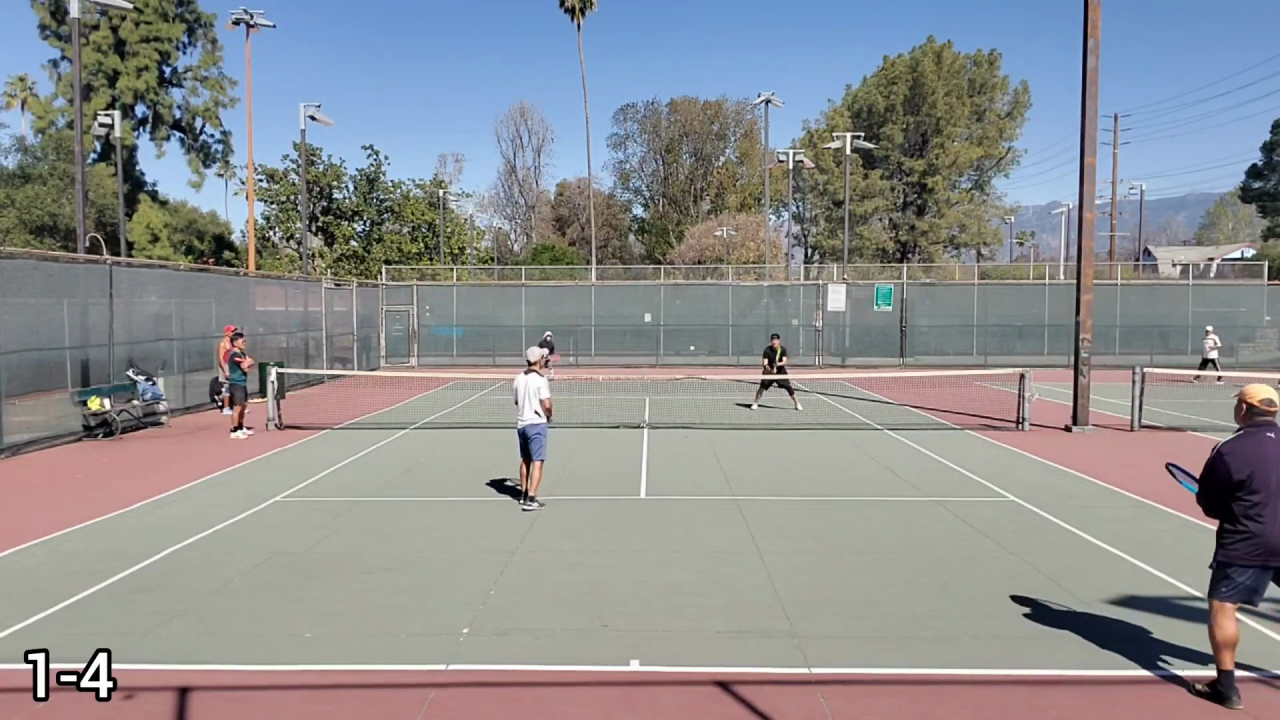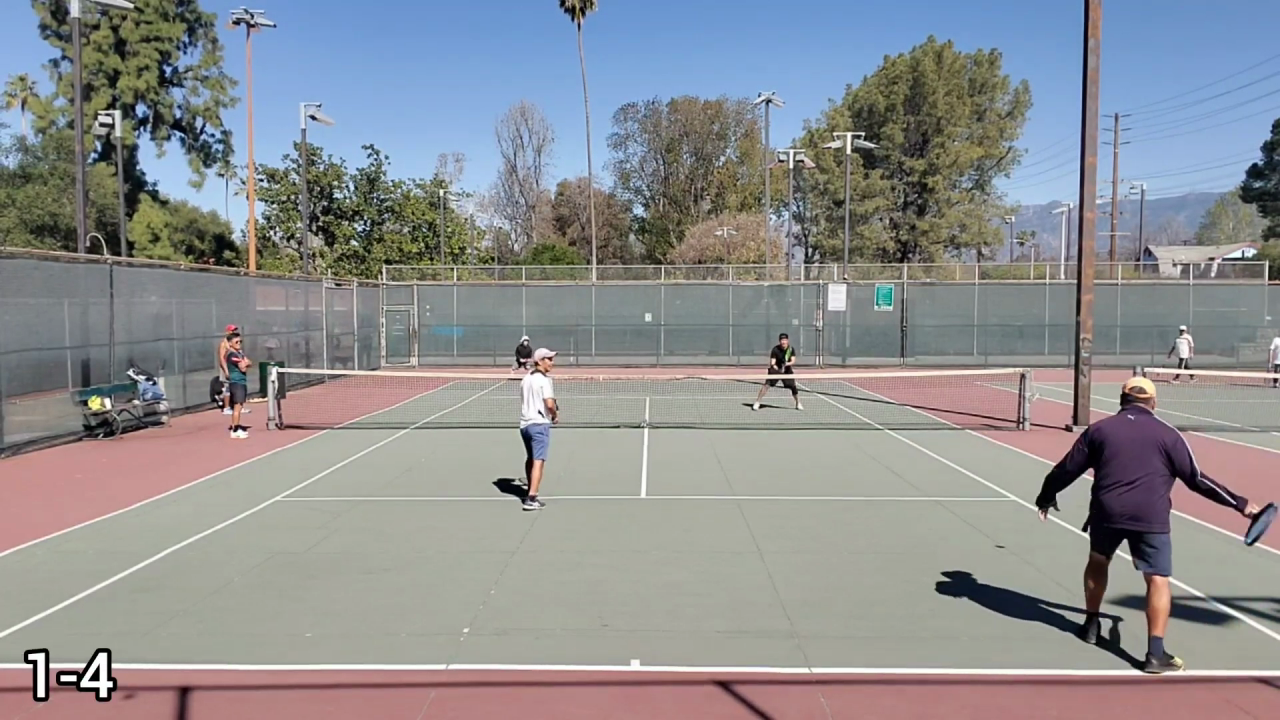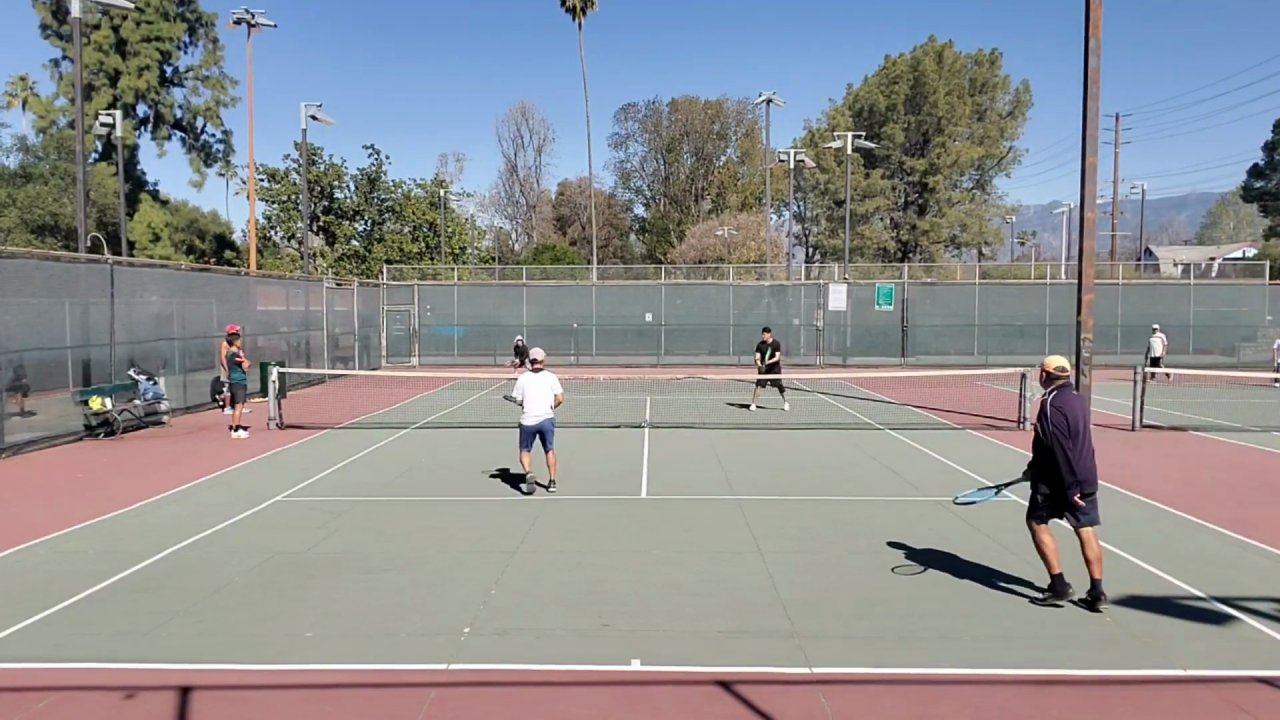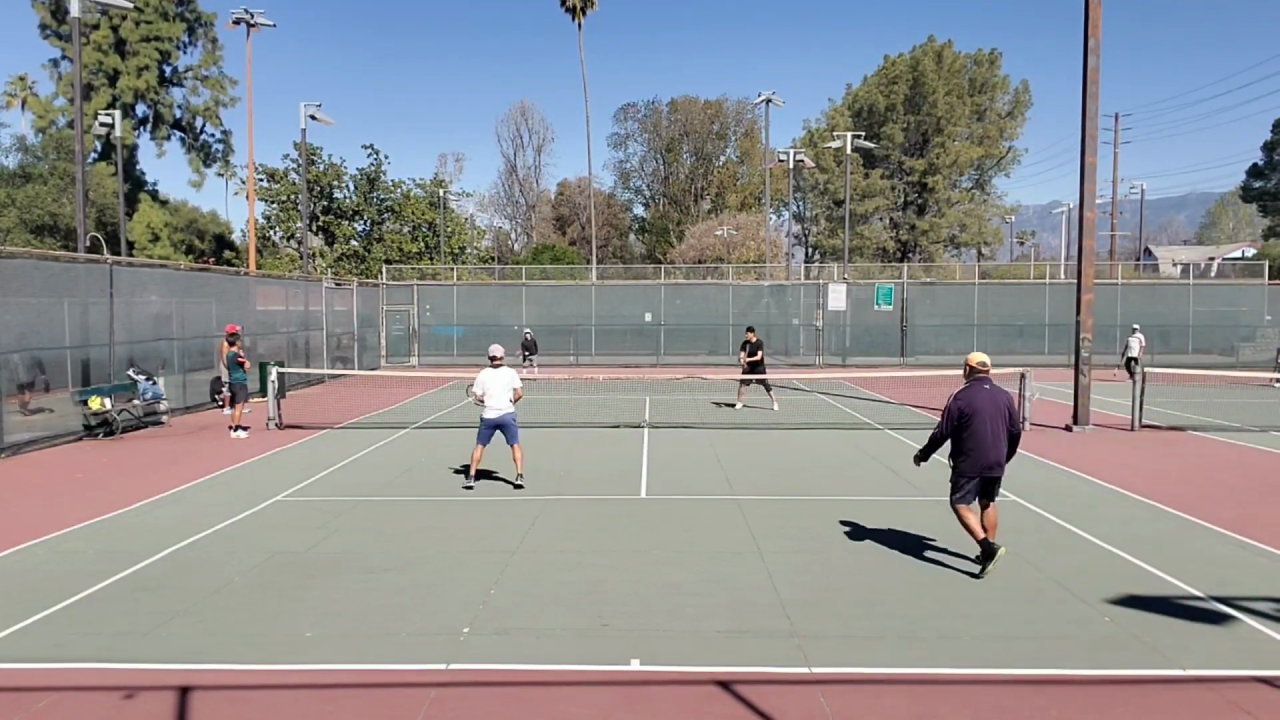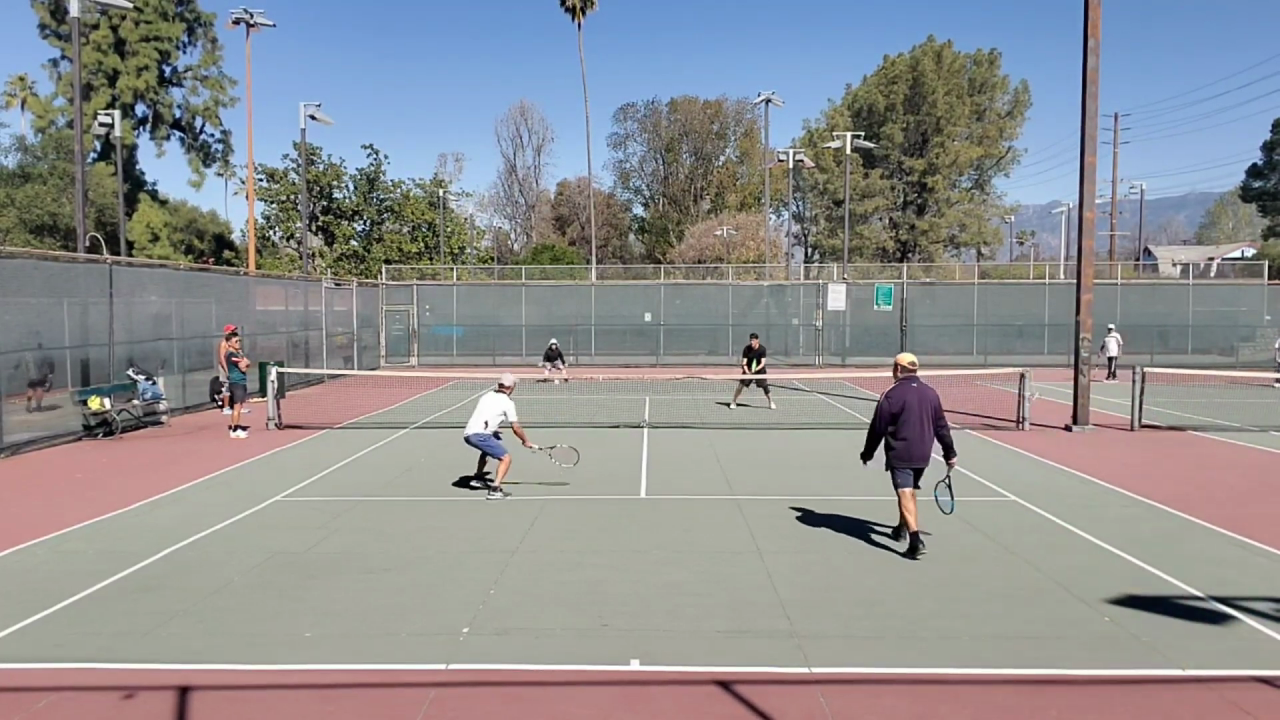
dt=0.7s
person 1, frame 1
left shoulder: (1228, 451)
left elbow: (1208, 504)
left wrist: (1231, 506)
left hip: (1244, 546)
left knee: (1221, 606)
left ankle: (1225, 686)
person 1, frame 2
left shoulder: (1099, 429)
right shoulder: (1167, 434)
left elbow: (1068, 468)
right elbow: (1195, 478)
left wrist: (1047, 496)
right wrist: (1239, 503)
left hip: (1107, 512)
right hip: (1150, 517)
left knee: (1097, 563)
right knee: (1159, 581)
left ankle: (1091, 625)
right ankle: (1156, 653)
person 1, frame 3
left shoulder: (1051, 404)
right shoulder: (1077, 399)
left elbow: (1060, 450)
left wrist: (1069, 488)
right wrist: (1035, 464)
left hip: (1058, 481)
right hip: (1086, 478)
left knee: (1038, 525)
right knee: (1087, 532)
left ankle: (1059, 584)
right ankle: (1097, 593)
person 1, frame 4
left shoulder: (961, 397)
right shoulder: (1004, 396)
left elbow: (942, 432)
right elbow: (1015, 431)
left wrist: (923, 454)
right wrist: (1005, 456)
left hip: (969, 464)
right hip: (995, 464)
left knee: (961, 505)
right knee: (988, 505)
left ankle: (989, 547)
right ankle: (988, 552)
person 1, frame 5
left shoulder: (891, 395)
right shoulder: (930, 393)
left elbow: (877, 428)
right elbow: (941, 426)
left wrist: (868, 452)
right wrist: (949, 452)
left hip: (899, 455)
right hip: (922, 455)
left knee: (904, 497)
right knee: (911, 491)
left ankle: (917, 542)
right ankle: (902, 529)
